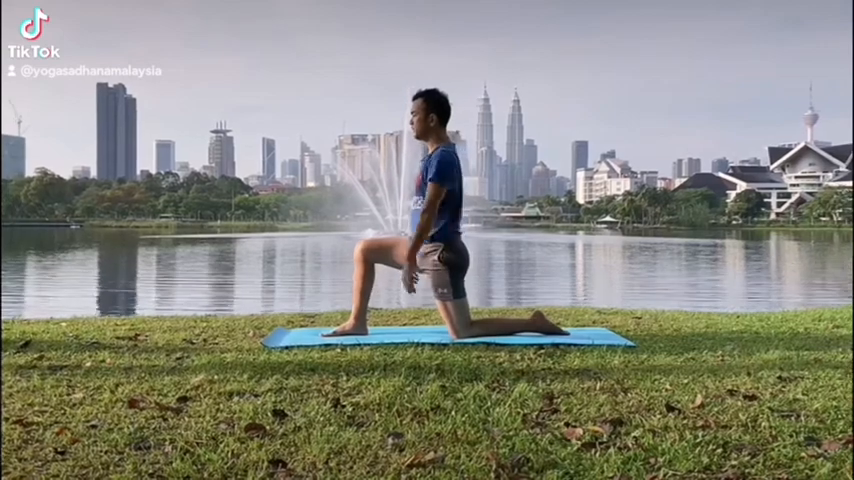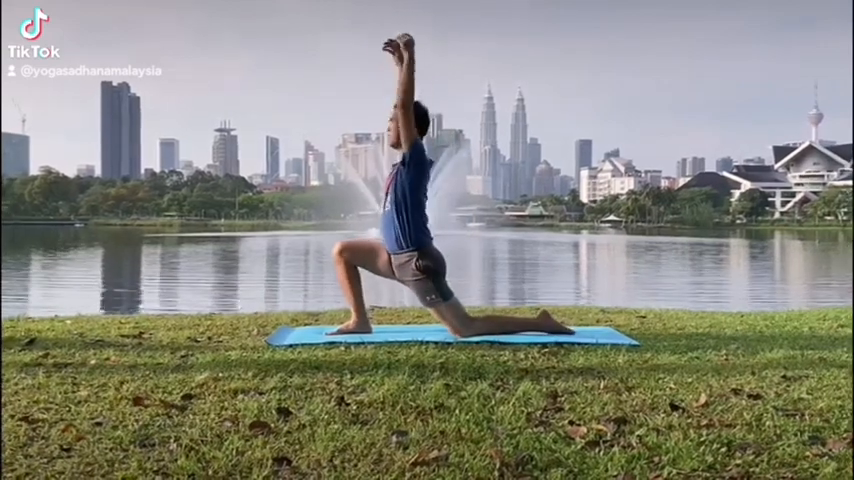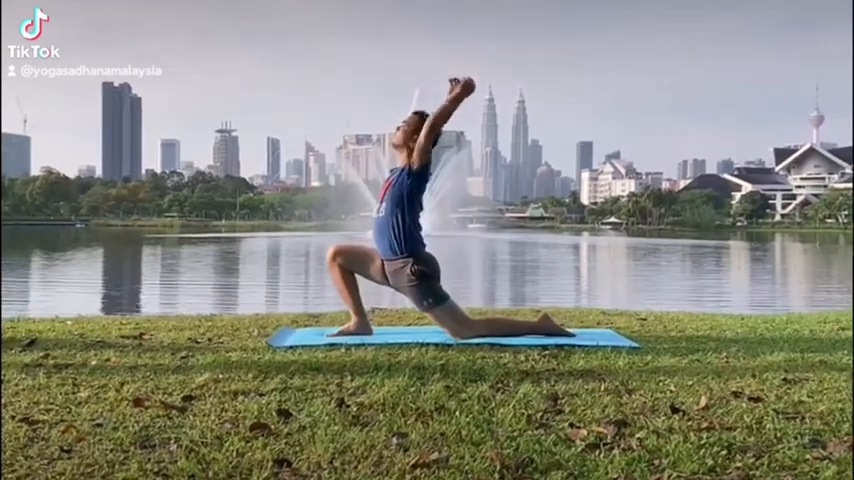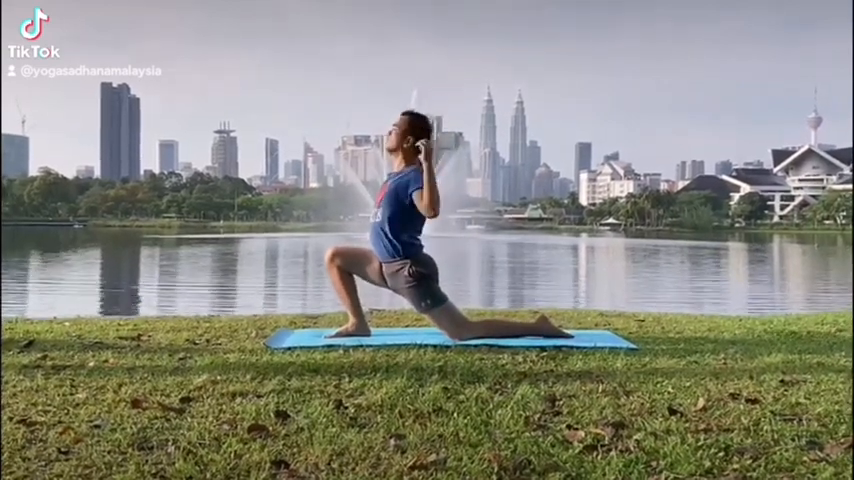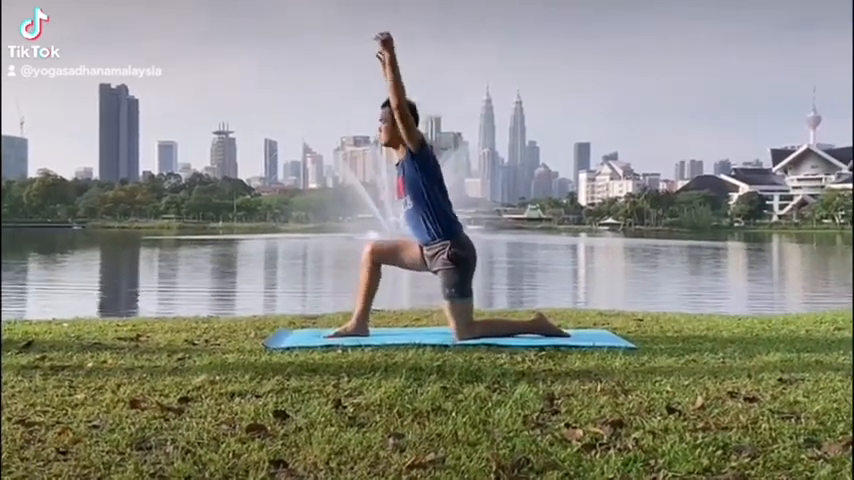
dt=1s
person 1, frame 1
left shoulder: (442, 158)
right shoulder: (436, 155)
left elbow: (429, 212)
left wrist: (409, 261)
right wrist: (412, 255)
left hip: (441, 253)
right hip: (426, 247)
left knee: (462, 331)
right knee: (363, 250)
left ankle: (533, 323)
right ankle: (357, 322)
person 1, frame 2
left shoulder: (415, 161)
right shoulder: (407, 163)
left elbow: (406, 108)
right elbow: (404, 110)
left wrist: (408, 59)
right wrist: (402, 63)
left hip: (417, 263)
right hip: (398, 257)
left knee: (465, 328)
right knee: (342, 251)
left ankle: (539, 323)
right ankle: (359, 321)
person 1, frame 3
left shoulder: (414, 171)
right shoulder: (402, 171)
left elbow: (431, 127)
right elbow: (431, 126)
left wrist: (457, 97)
right wrist: (453, 97)
left hip: (411, 268)
right hip: (391, 264)
left knee: (464, 330)
right knee: (336, 255)
left ankle: (539, 326)
right ankle: (360, 322)
person 1, frame 4
left shoulder: (413, 177)
right shoulder: (398, 175)
left elbow: (431, 210)
left wrist: (427, 163)
left hip: (409, 270)
right hip: (389, 266)
left knee: (463, 331)
right knee: (335, 257)
left ankle: (535, 327)
right ankle: (358, 323)
person 1, frame 5
left shoulder: (418, 152)
right shoulder: (406, 158)
left elbow: (400, 106)
right elbow: (398, 104)
left wrist: (391, 57)
right wrist: (387, 63)
left hip: (451, 251)
right hip: (429, 248)
left knee: (465, 332)
right knee: (372, 252)
left ankle: (535, 325)
right ankle: (359, 323)
